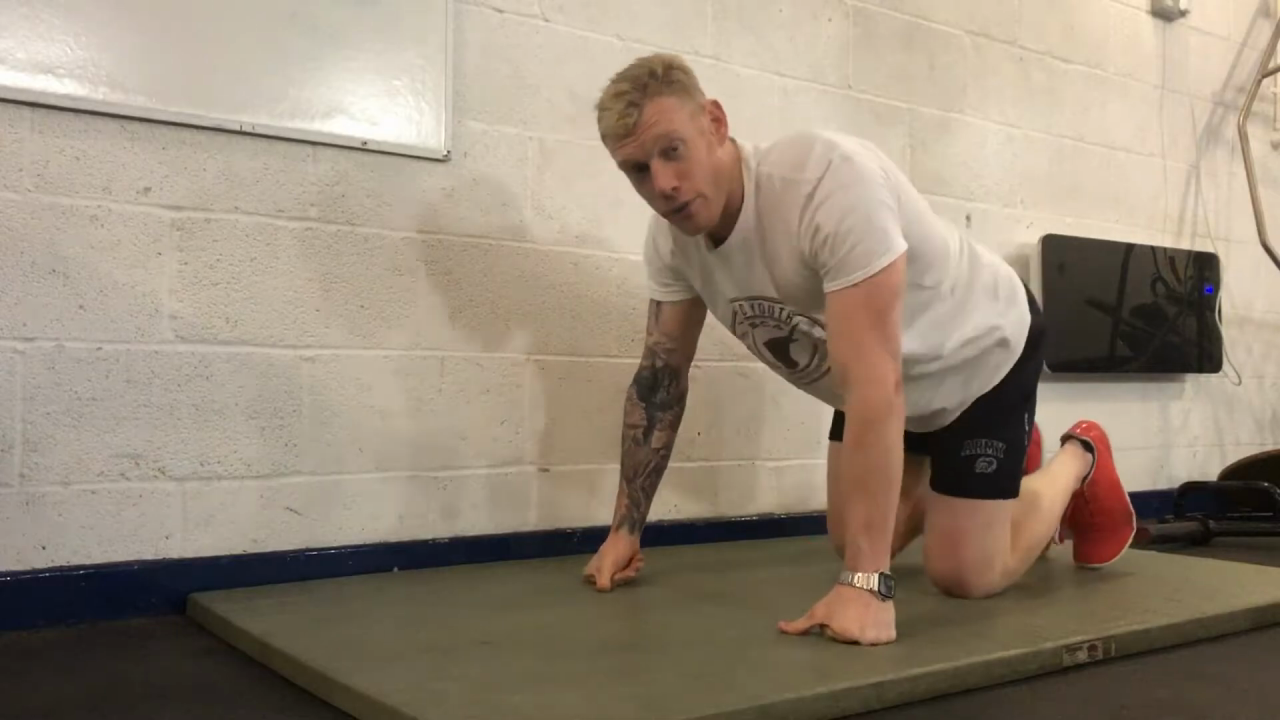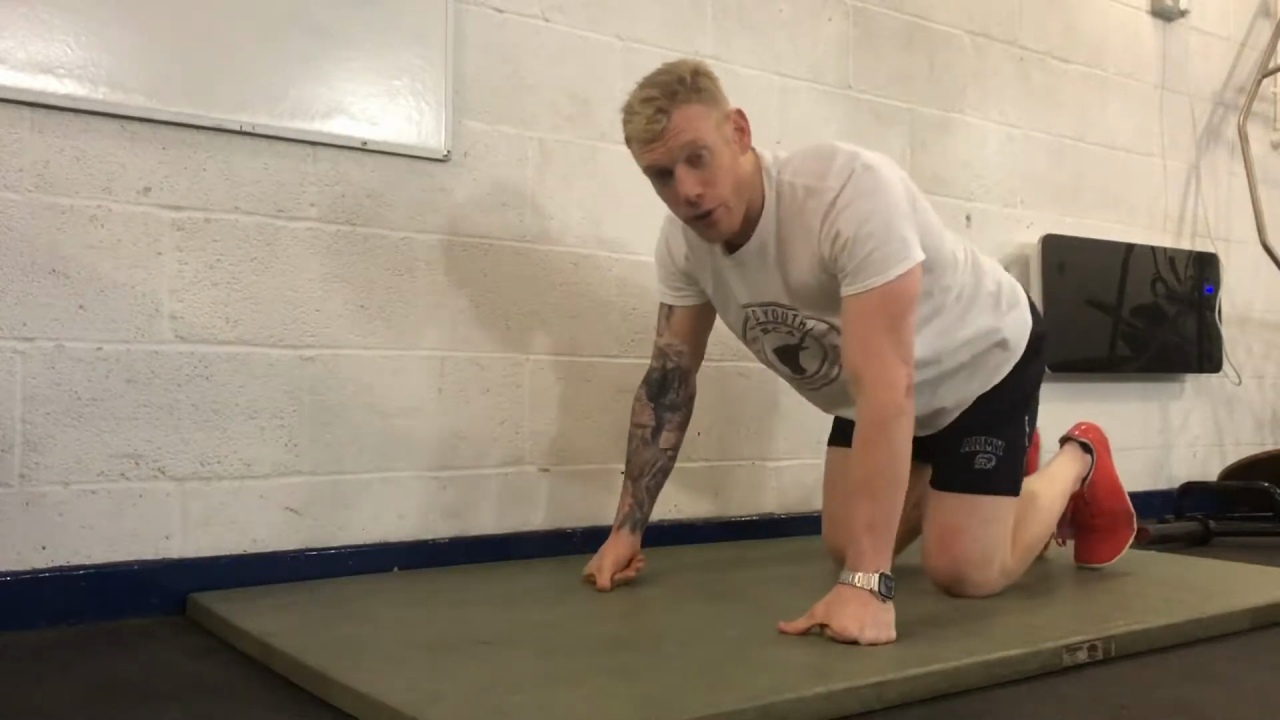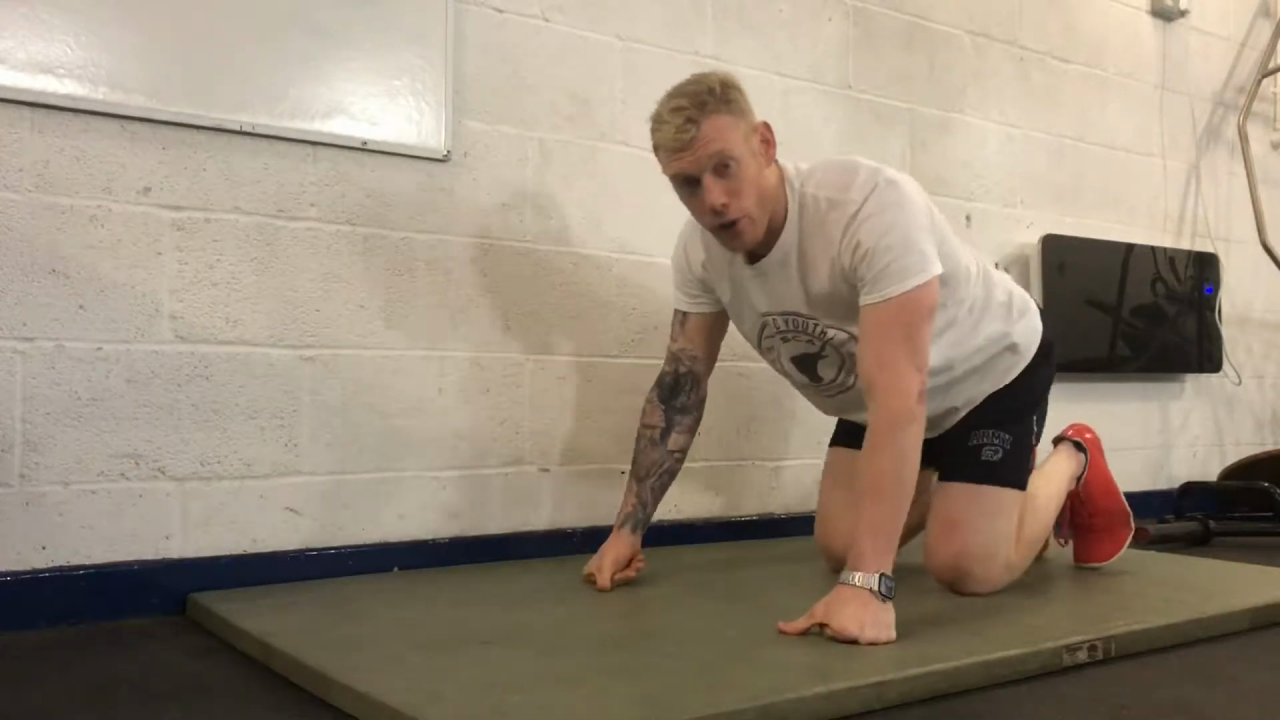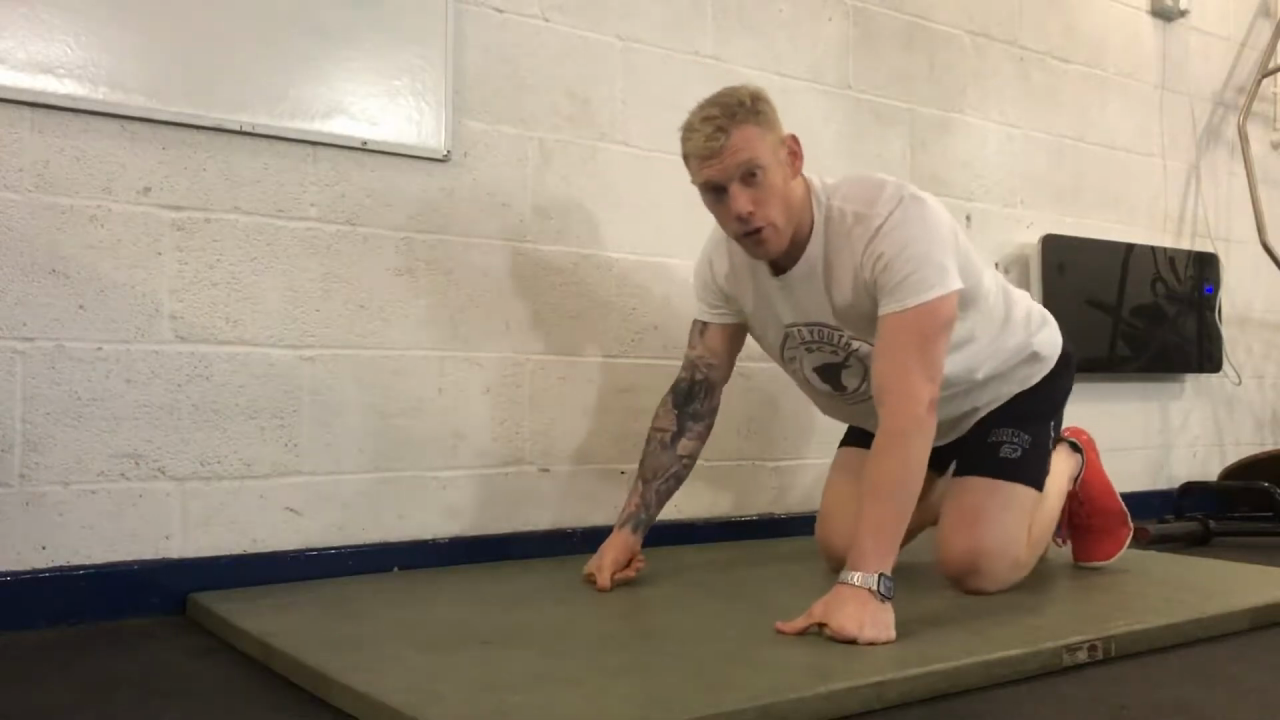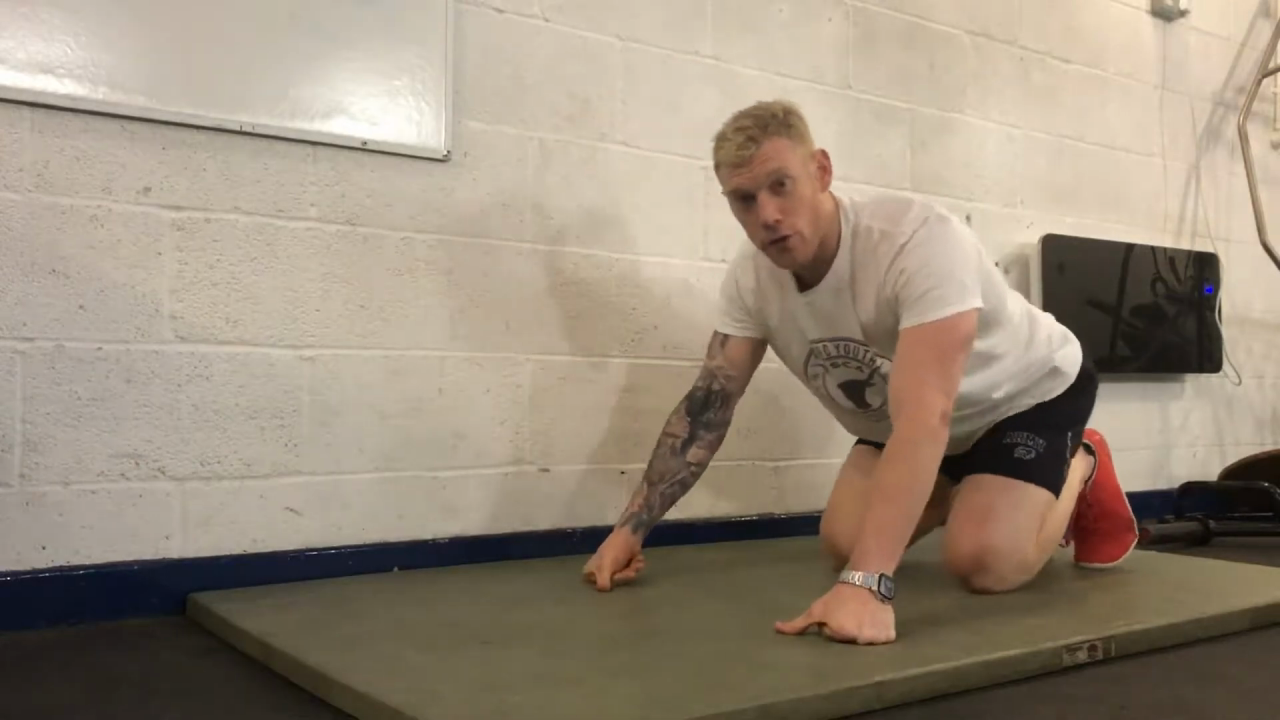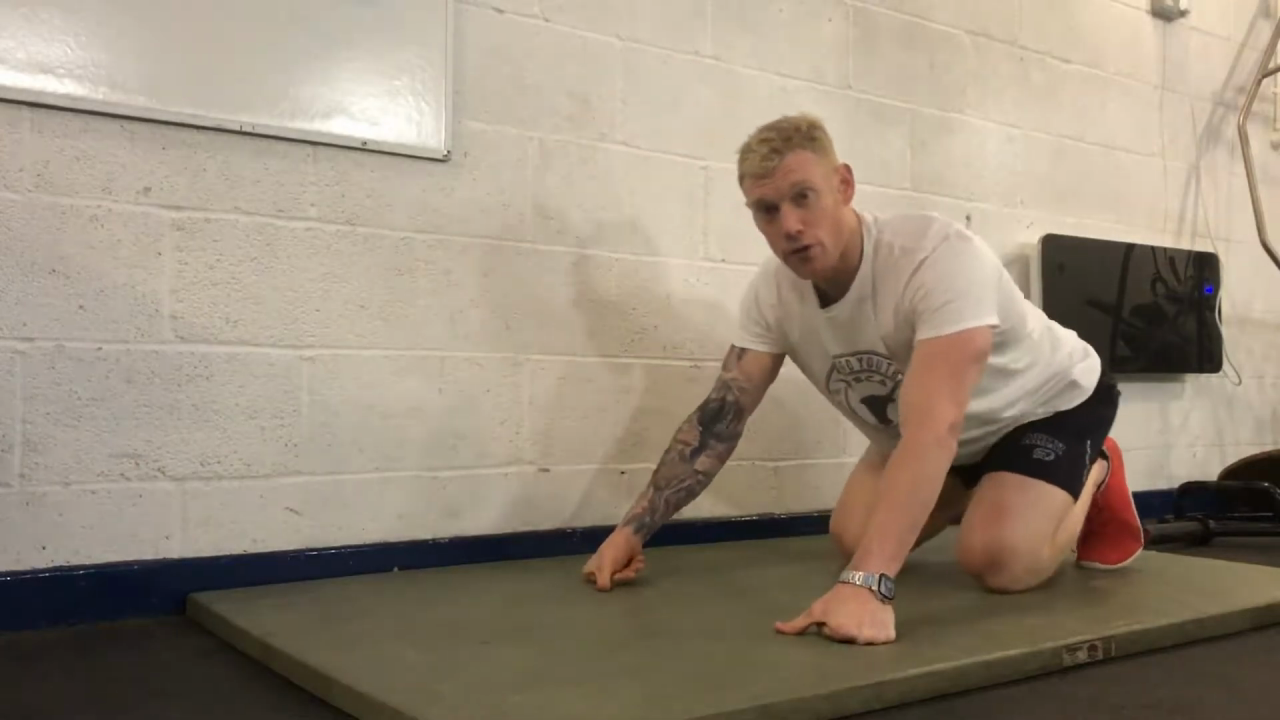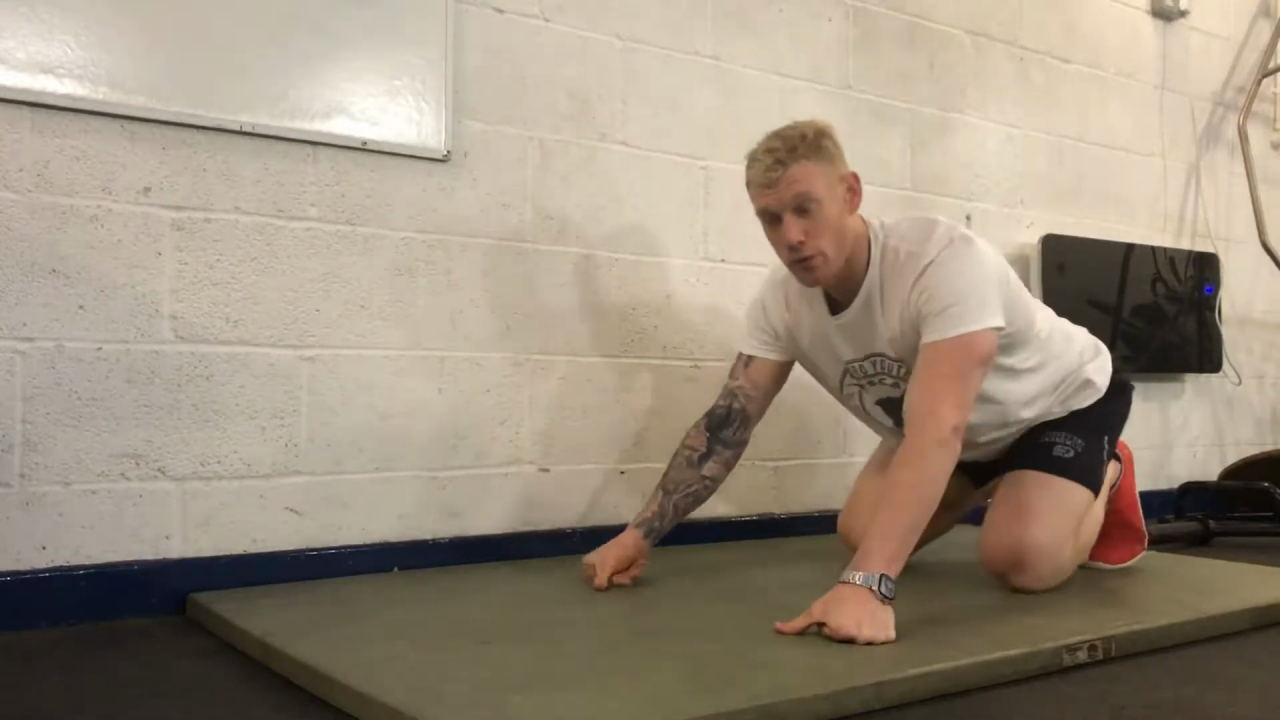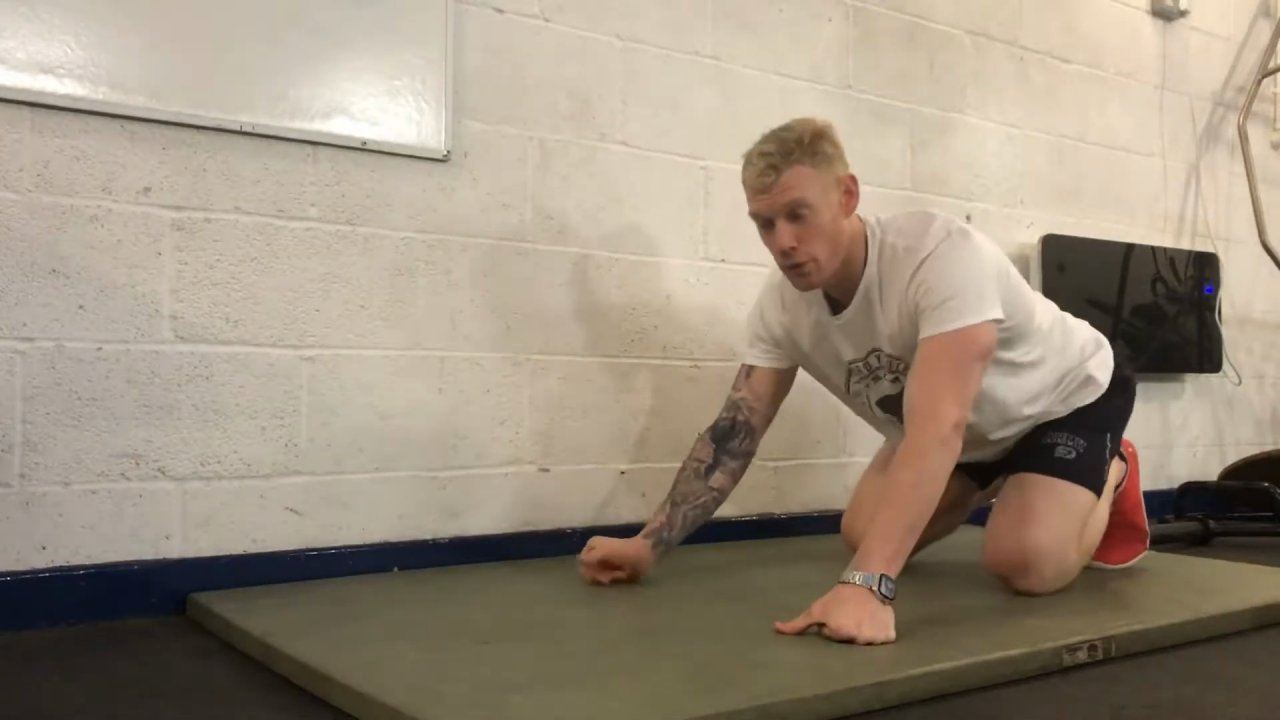
dt=0.1s
person 1, frame 1
left shoulder: (828, 183)
right shoulder: (671, 239)
left elbow: (876, 389)
right elbow: (660, 377)
left wrist: (866, 583)
right wrist: (625, 528)
left hip: (981, 351)
right hip: (874, 377)
left knee: (965, 574)
right knee: (859, 543)
left ankle: (1076, 464)
person 1, frame 2
left shoulder: (850, 191)
right shoulder: (683, 242)
left elbow: (888, 390)
right elbow: (668, 380)
left wrist: (867, 583)
right wrist: (626, 528)
left hip: (981, 356)
left knee: (964, 572)
right knee: (847, 549)
left ankle: (1075, 465)
person 1, frame 3
left shoulder: (870, 206)
right shoulder: (699, 253)
left elbow: (901, 399)
right elbow: (681, 385)
left wrist: (868, 582)
right wrist: (628, 527)
left hip: (991, 366)
left knee: (969, 567)
right knee: (841, 547)
left ankle: (1069, 464)
right ankle: (952, 481)
person 1, frame 4
left shoulder: (895, 221)
right shoulder: (724, 262)
left elbow: (912, 406)
right elbow: (694, 393)
left wrist: (867, 582)
right wrist: (629, 528)
left hip: (1009, 374)
left knee: (977, 564)
right knee: (840, 548)
left ankle: (1066, 465)
right ankle: (957, 486)
person 1, frame 5
left shoulder: (920, 241)
right shoulder: (752, 280)
left elbow: (925, 419)
right elbow: (710, 403)
left wrist: (867, 583)
right wrist: (632, 527)
left hip: (1029, 390)
left knee: (985, 561)
right knee: (845, 540)
left ankle: (1079, 468)
right ankle: (969, 484)
person 1, frame 6
left shoulder: (941, 257)
right shoulder: (773, 292)
left elbow: (935, 427)
right elbow: (722, 414)
left wrist: (868, 584)
right wrist: (634, 530)
left hip: (1052, 398)
left knee: (999, 561)
right knee: (853, 539)
left ankle: (1090, 474)
right ankle: (975, 489)
person 1, frame 7
left shoulder: (947, 261)
right shoulder: (782, 301)
left elbow: (938, 430)
right elbow: (730, 421)
left wrist: (867, 584)
right wrist: (639, 535)
left hip: (1068, 397)
right hip: (966, 432)
left knee: (1023, 559)
right knee: (864, 537)
left ankle: (1104, 477)
right ankle: (994, 483)
person 1, frame 8
left shoulder: (944, 255)
right shoulder: (782, 305)
left elbow: (938, 427)
right elbow: (735, 431)
left wrist: (867, 585)
right wrist: (648, 544)
left hip: (1071, 395)
right hip: (969, 432)
left knee: (1026, 563)
right knee: (866, 538)
left ankle: (1109, 478)
right ankle: (994, 484)
